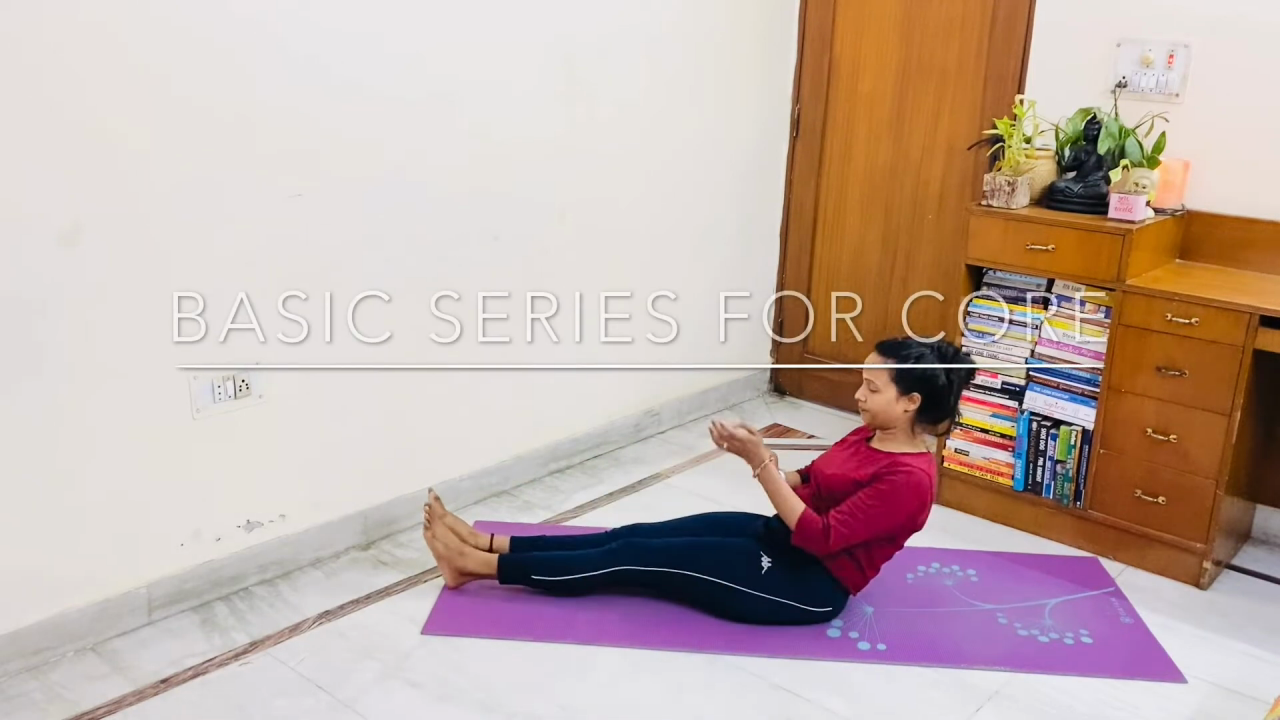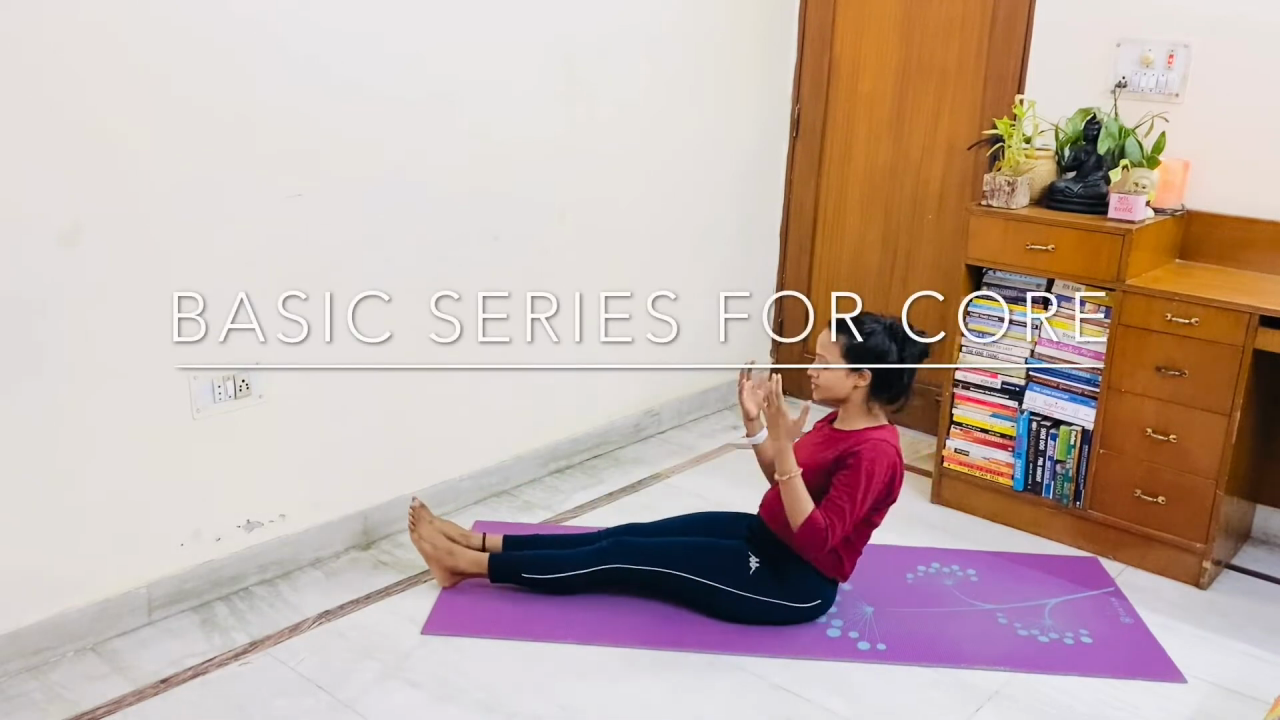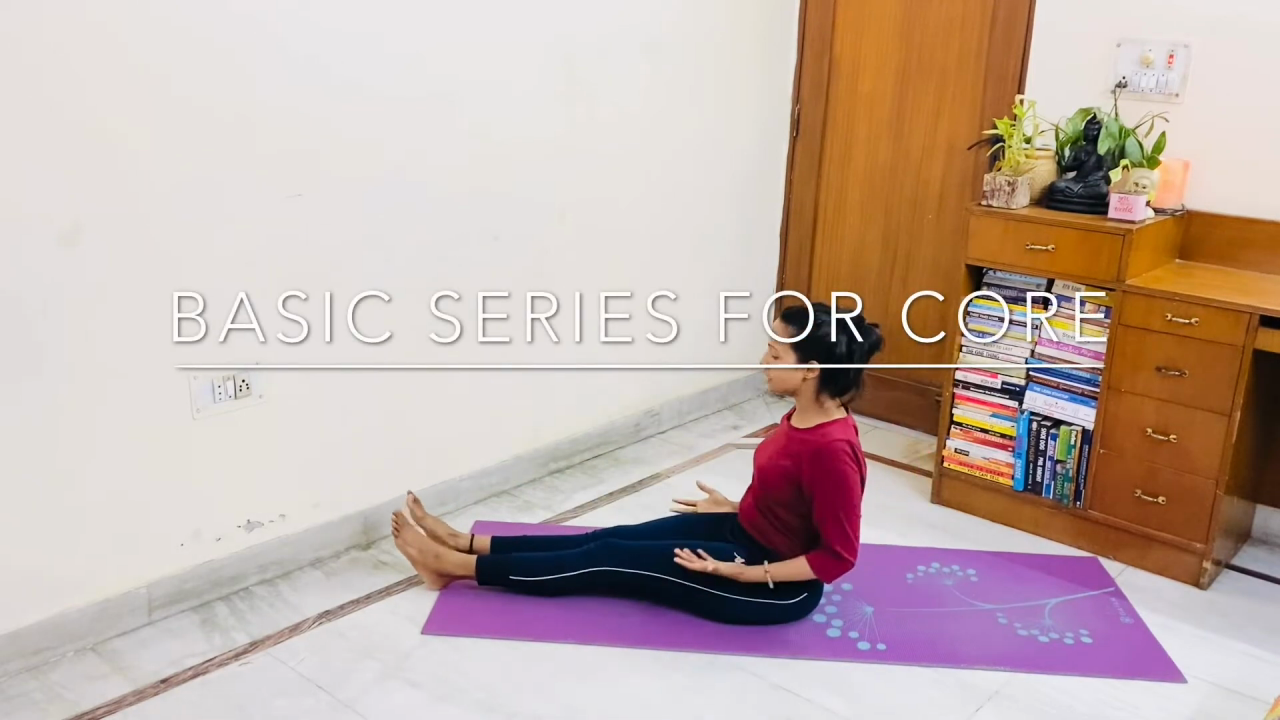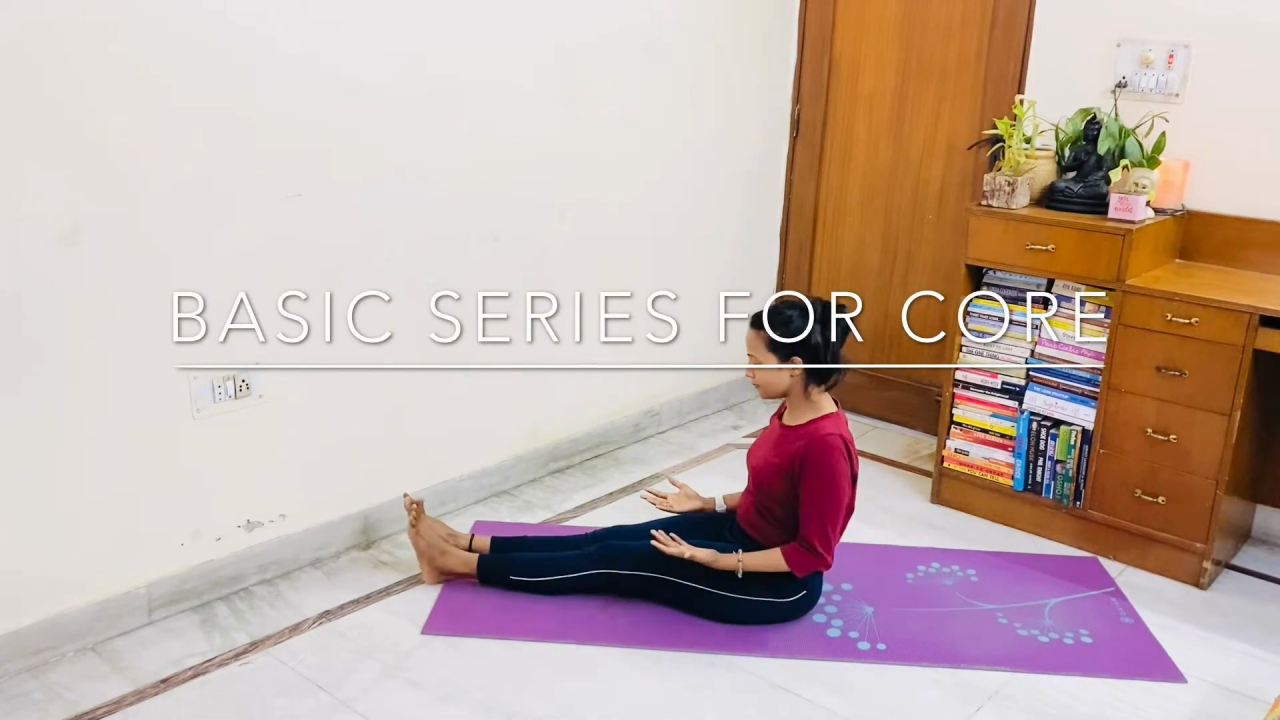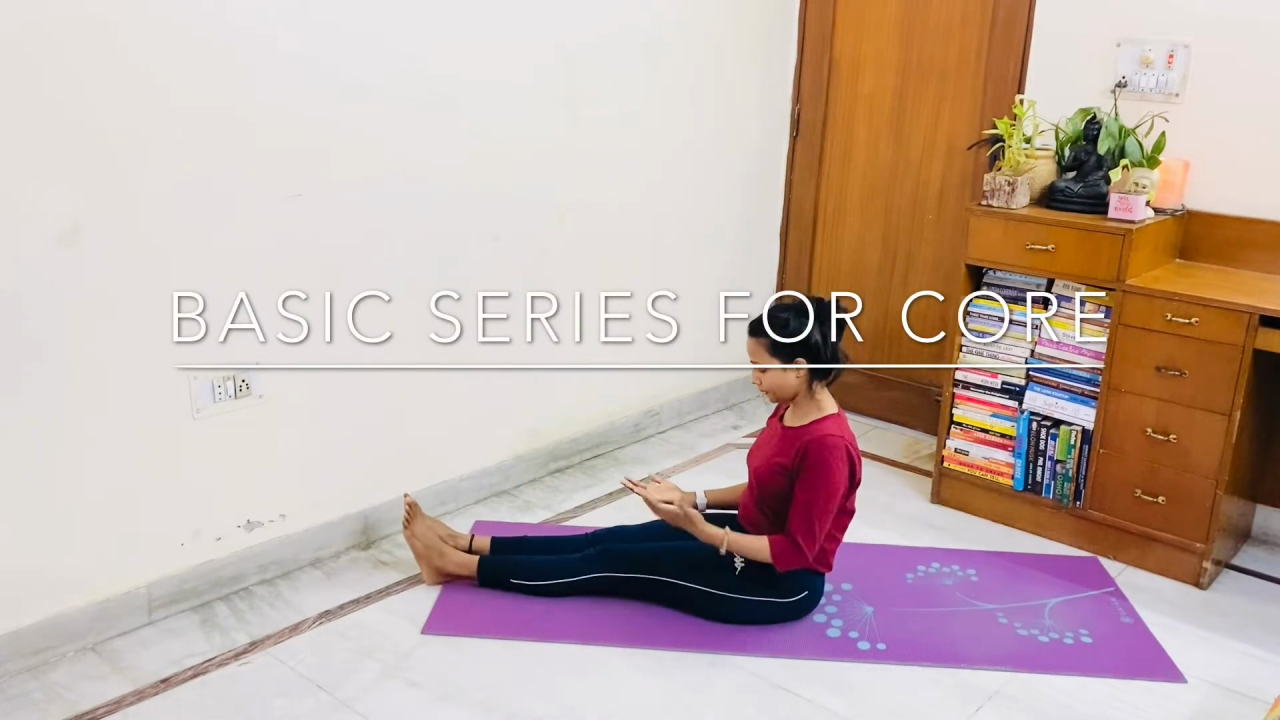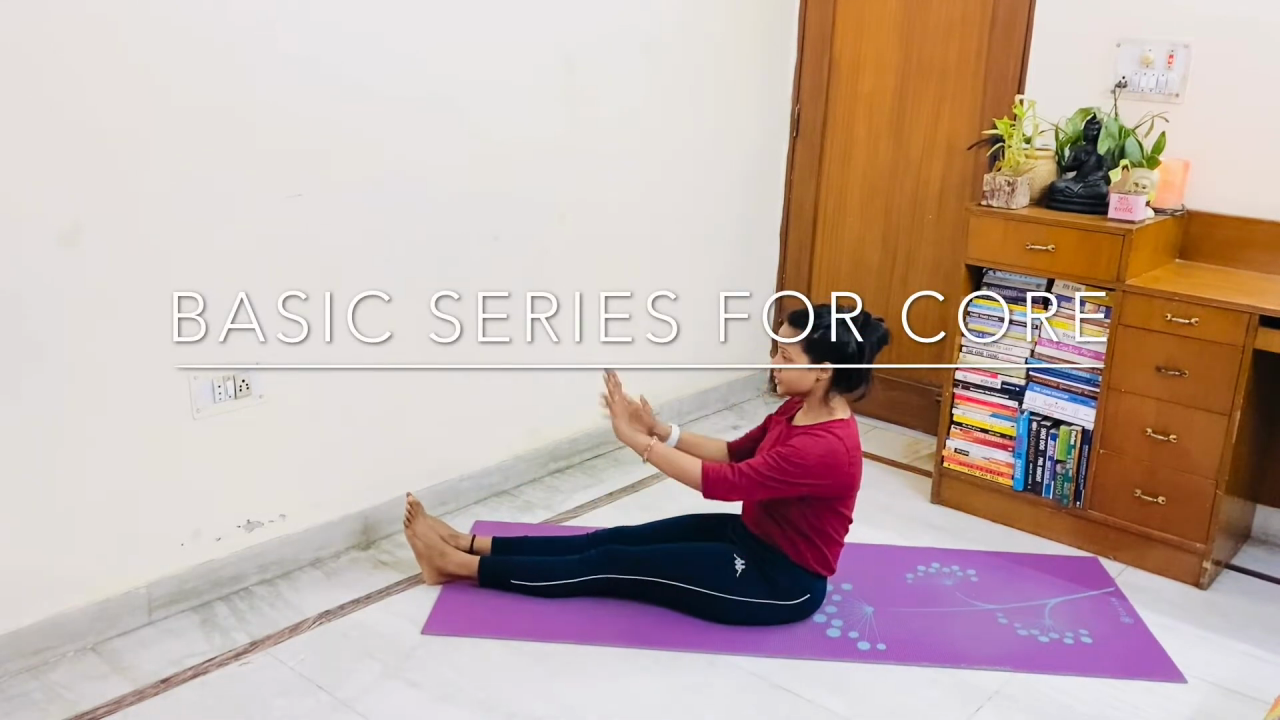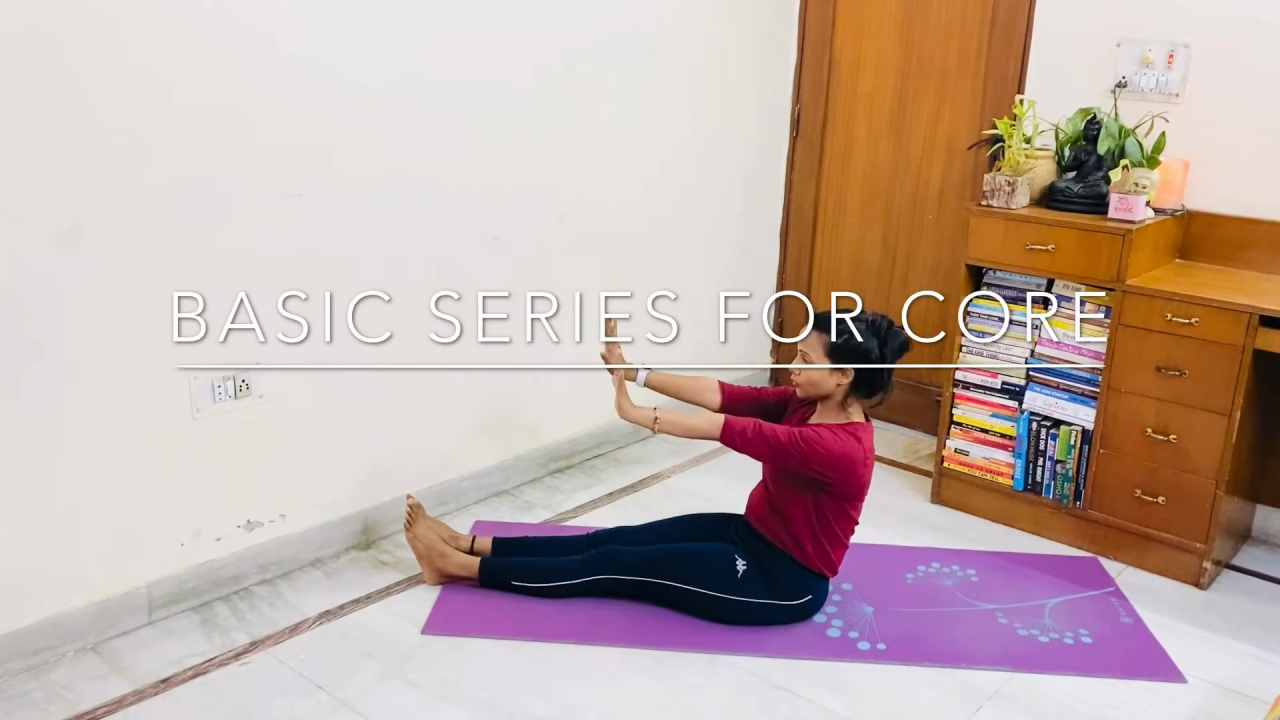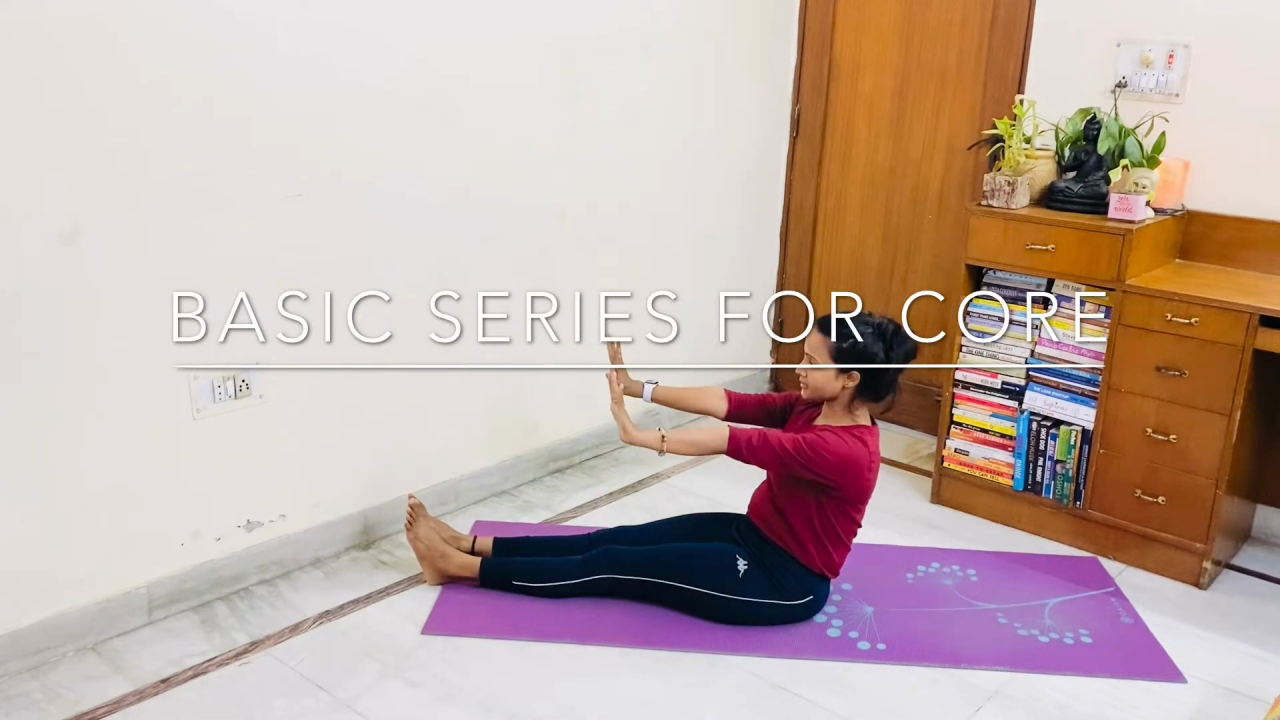
dt=0.4s
person 1, frame 1
left shoulder: (910, 479)
right shoulder: (871, 436)
left elbow: (819, 536)
left wrist: (763, 462)
right wrist: (769, 470)
left hip: (806, 587)
right hip: (778, 538)
left knee: (634, 559)
right knee: (637, 535)
left ankle: (477, 565)
right ankle: (488, 544)
person 1, frame 2
left shoulder: (874, 451)
right shoulder: (841, 421)
left elbow: (818, 537)
left wrist: (784, 450)
right wrist: (757, 425)
left hip: (795, 583)
right hip: (766, 537)
left knee: (625, 557)
right knee: (623, 535)
left ankle: (469, 564)
right ankle: (481, 543)
person 1, frame 3
left shoulder: (831, 448)
right shoulder: (805, 414)
left elbow: (838, 556)
left wrist: (745, 575)
right wrist: (733, 507)
left hip: (781, 586)
right hip: (749, 535)
left knee: (611, 560)
right knee: (612, 539)
left ankle: (456, 566)
right ankle: (465, 543)
person 1, frame 4
left shoulder: (825, 443)
right shoulder: (794, 411)
left elbow: (813, 553)
left wrist: (714, 562)
right wrist: (708, 504)
left hip: (779, 585)
right hip: (745, 534)
left knee: (613, 560)
right knee: (609, 539)
left ankle: (456, 564)
right ankle: (466, 543)
person 1, frame 5
left shoulder: (827, 444)
right shoulder: (792, 410)
left elbow: (798, 551)
left wrist: (702, 532)
right wrist: (694, 502)
left hip: (781, 585)
right hip: (754, 536)
left knee: (615, 564)
right knee: (611, 540)
left ankle: (458, 566)
right ankle: (466, 544)
person 1, frame 6
left shoulder: (826, 449)
right shoulder: (801, 408)
left elbow: (723, 479)
right elbow: (738, 454)
left wrist: (635, 439)
right wrist: (660, 432)
left hip: (783, 583)
right hip: (754, 538)
left knee: (613, 565)
right knee: (614, 540)
left ankle: (459, 566)
right ankle: (469, 544)
person 1, frame 7
left shoulder: (841, 449)
right shoulder: (809, 404)
left elbow: (731, 430)
right elbow: (723, 395)
left wrist: (638, 414)
right wrist: (635, 373)
left hip: (784, 582)
right hip: (755, 537)
left knee: (614, 566)
right knee: (614, 540)
left ankle: (459, 566)
right ankle: (469, 544)
person 1, frame 8
left shoulder: (847, 452)
right shoulder: (815, 408)
left elbow: (738, 442)
right elbow: (729, 403)
left wrist: (641, 436)
right wrist: (639, 388)
left hip: (785, 582)
right hip: (756, 535)
left knee: (615, 564)
right knee: (616, 539)
left ankle: (459, 566)
right ankle: (470, 544)
